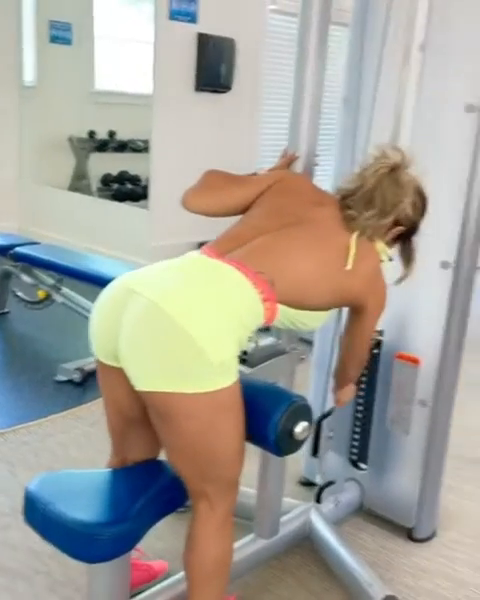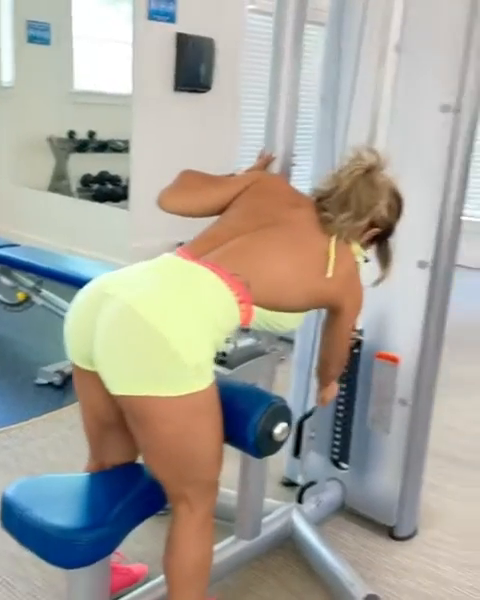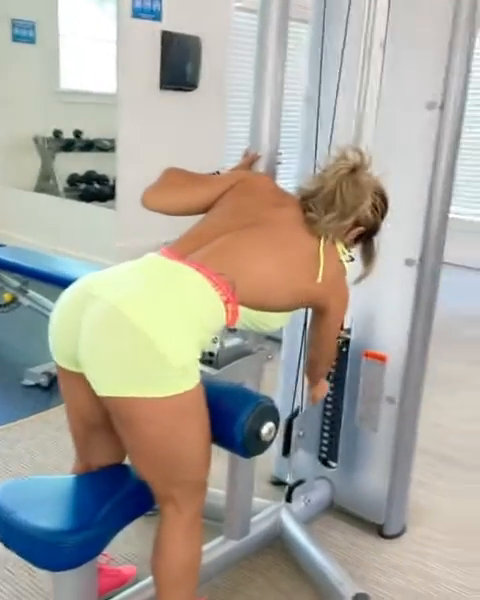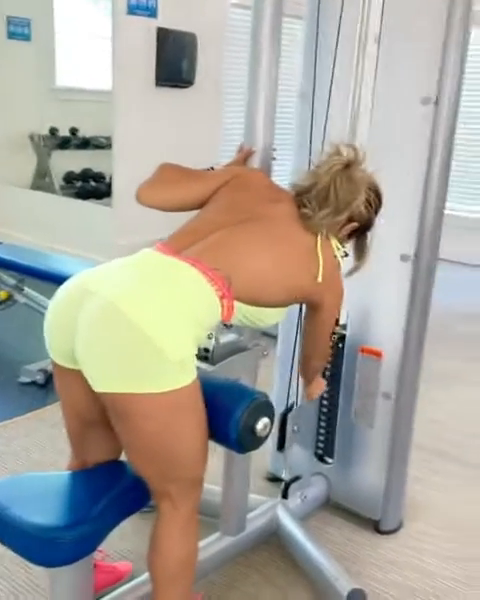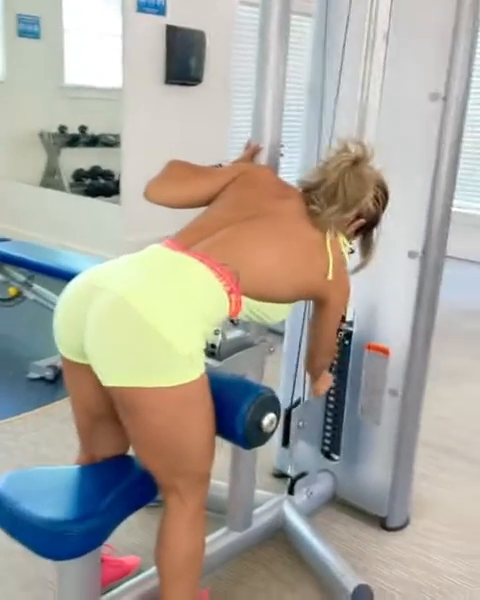
dt=0.1s
person 1, frame 1
left shoulder: (295, 186)
right shoulder: (368, 276)
left elbow: (196, 197)
right elbow: (350, 364)
right wrist: (343, 388)
left hip: (123, 295)
right hip: (187, 331)
left knee: (129, 462)
right knee: (214, 501)
person 1, frame 2
left shoulder: (270, 187)
right shoulder: (344, 277)
left elbow: (172, 196)
right elbow: (331, 364)
right wrist: (327, 386)
left hip: (98, 299)
right hip: (162, 333)
left knee: (107, 467)
right knee: (195, 503)
person 1, frame 3
left shoulder: (256, 186)
right shoulder: (329, 277)
left elbow: (156, 194)
right elbow: (320, 363)
right wrist: (316, 385)
left hip: (82, 299)
right hip: (147, 333)
left knee: (93, 468)
right knee: (183, 504)
person 1, frame 4
left shoulder: (251, 182)
right shoulder: (325, 272)
left elbow: (150, 190)
right elbow: (313, 360)
right wrist: (312, 383)
left hip: (77, 295)
right hip: (144, 329)
left knee: (89, 464)
right knee: (179, 500)
person 1, frame 5
left shoulder: (259, 178)
right shoulder: (331, 268)
left elbow: (159, 187)
right elbow: (319, 356)
right wrist: (319, 379)
left hip: (87, 290)
right hip: (153, 324)
left knee: (98, 457)
right knee: (187, 495)
